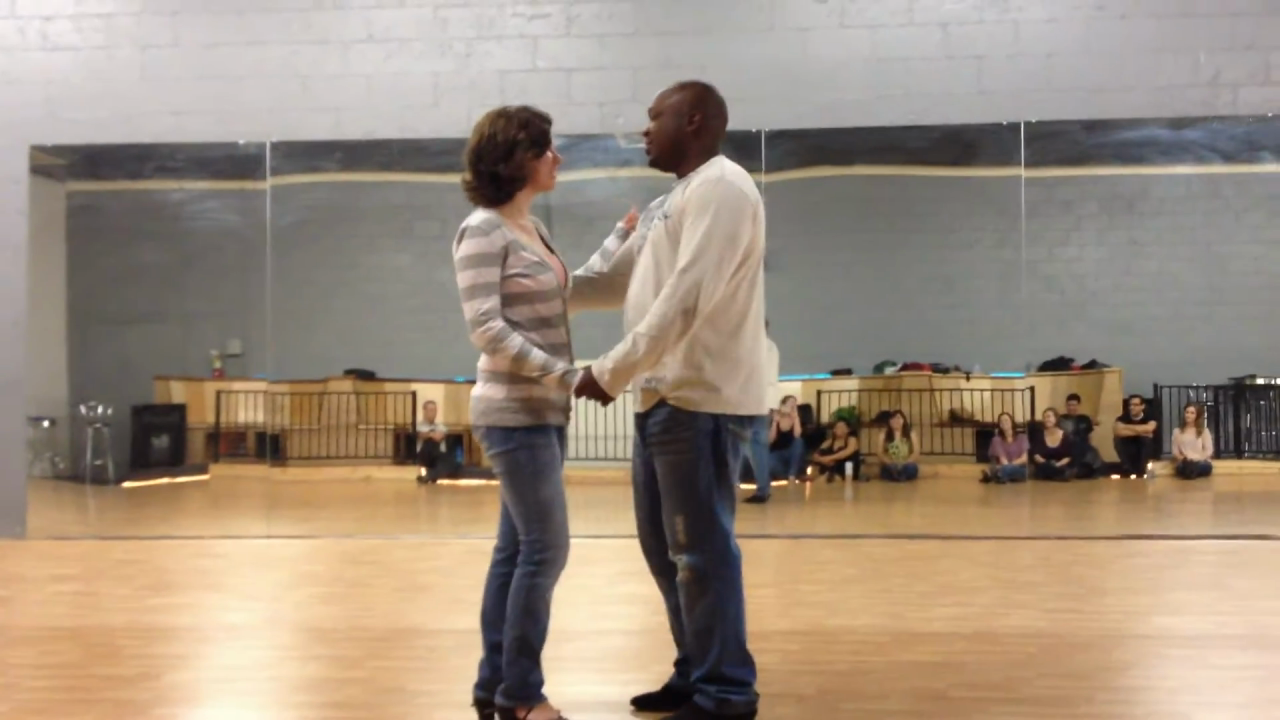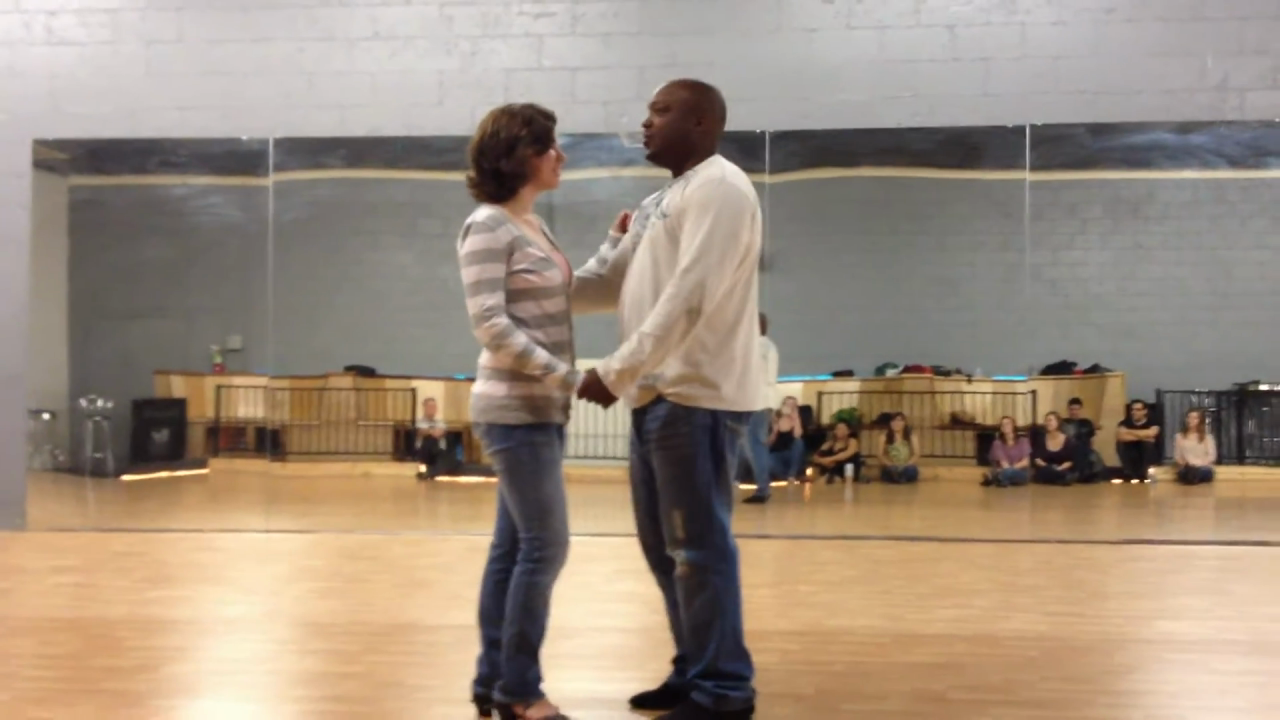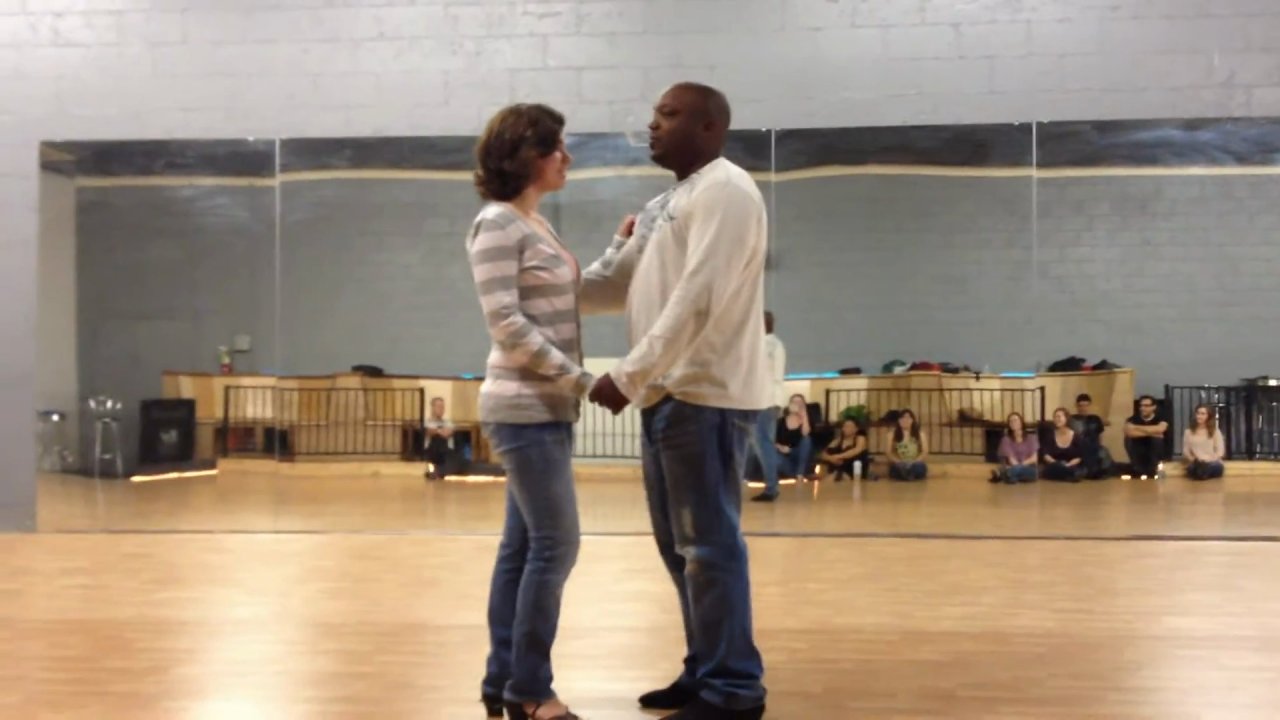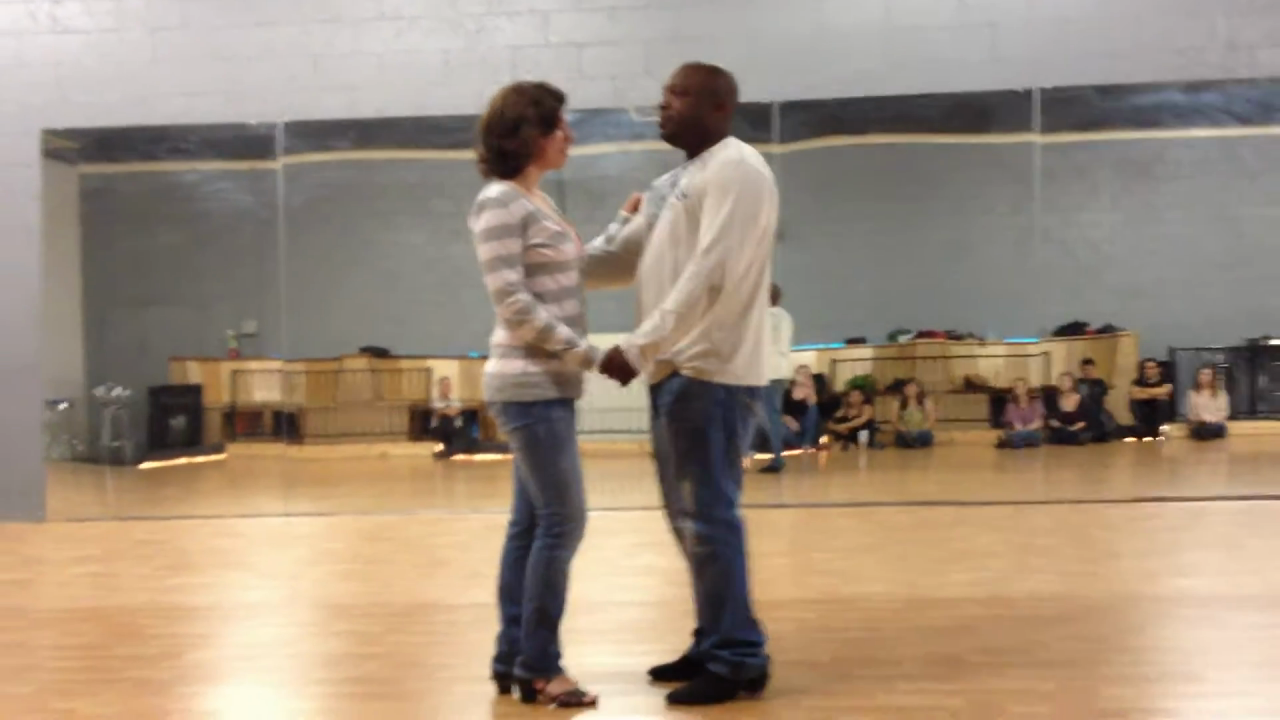
dt=0.3s
person 1, frame 1
left shoulder: (721, 188)
right shoulder: (679, 199)
left elbow: (687, 300)
right elbow: (621, 278)
left wrist: (609, 372)
left hip: (702, 400)
right hip: (666, 397)
left knee: (701, 550)
right knee: (666, 544)
person 1, frame 2
left shoulder: (718, 188)
right shoulder: (665, 199)
left elbow: (689, 297)
left wrist: (615, 371)
left hip: (697, 398)
right hip: (660, 397)
left knee: (699, 545)
right knee: (666, 546)
person 1, frame 3
left shoulder: (725, 190)
right shoulder: (671, 203)
left elbow: (698, 300)
right elbow: (620, 284)
left wrist: (627, 375)
left hip: (706, 399)
right hip: (670, 397)
left knee: (709, 543)
right knee: (680, 544)
person 1, frame 4
left shoulder: (736, 169)
right shoulder: (676, 181)
left elbow: (710, 276)
right elbow: (624, 257)
left wrist: (638, 347)
left hip: (710, 373)
right hip: (678, 370)
left knee: (708, 517)
right knee: (692, 517)
left ankle: (737, 658)
right ankle: (715, 645)
person 2, frame 1
left shoulder: (527, 228)
right shoulder: (483, 231)
left elbow: (570, 299)
right elbow: (487, 331)
left wrist: (621, 241)
right wrist: (565, 374)
left hip: (539, 413)
right hip: (514, 414)
left knee: (518, 550)
right knee: (547, 550)
person 2, frame 2
left shoulder: (534, 225)
right shoulder: (487, 226)
left elbow: (570, 297)
right elbow: (490, 326)
left wrist: (616, 243)
right wrist: (569, 377)
left hip: (539, 409)
right hip: (515, 410)
left knee: (514, 546)
right knee: (544, 546)
person 2, frame 3
left shoulder: (536, 223)
right shoulder: (498, 223)
left elbow: (571, 302)
right elbow: (507, 325)
right wrist: (581, 378)
left hip: (545, 408)
right hip: (525, 408)
left knee: (524, 546)
right knee: (555, 545)
person 2, frame 4
left shoulder: (540, 201)
right shoulder: (499, 201)
left elbow: (575, 278)
right elbow: (512, 302)
left wrist: (626, 223)
right wrist: (588, 353)
left hip: (548, 384)
right hip: (530, 385)
left knee: (532, 523)
right knee: (562, 521)
left ankle: (513, 657)
right ankle: (538, 664)
